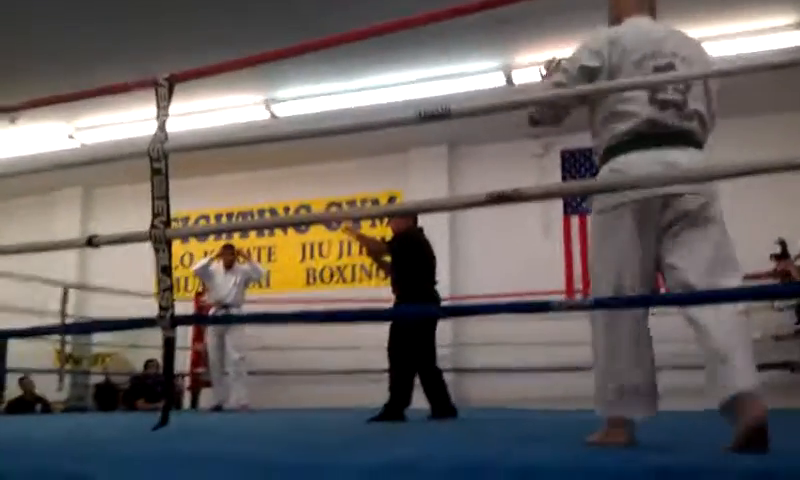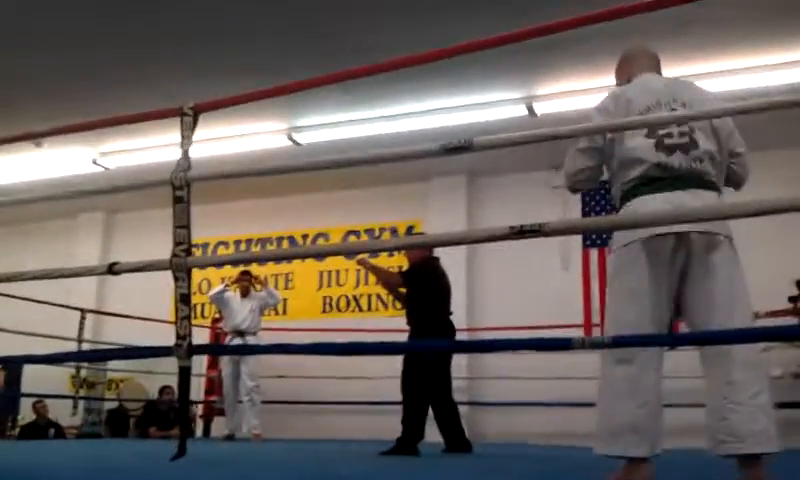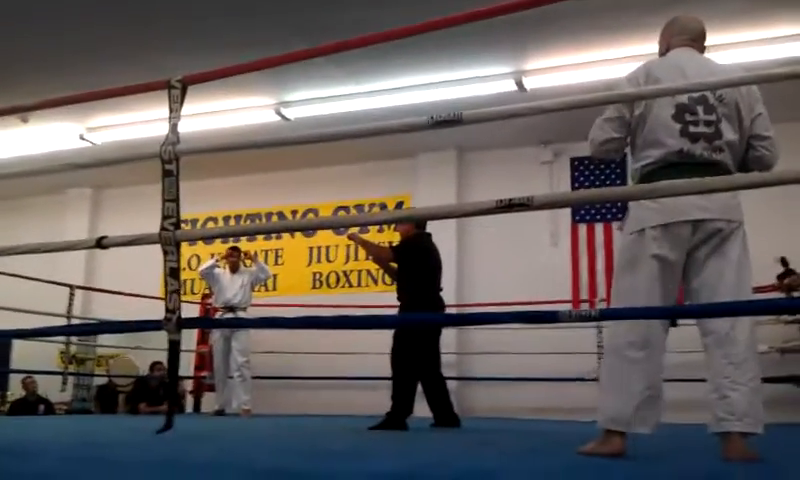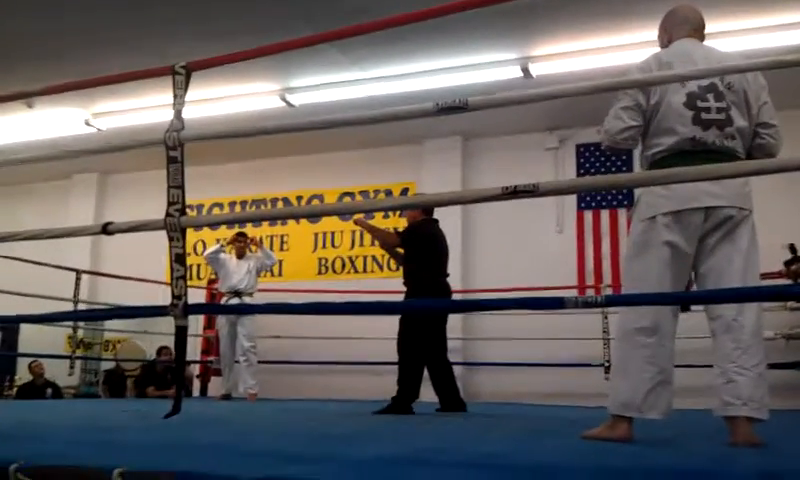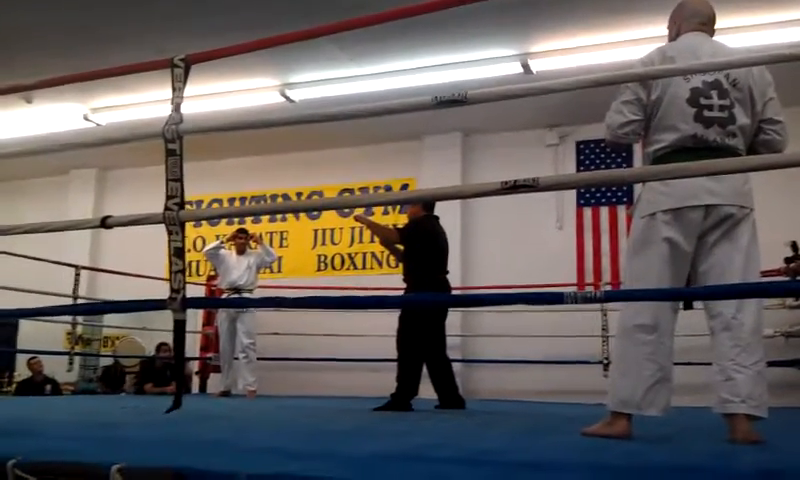
dt=0.7s
person 1, frame 1
left shoulder: (603, 45)
right shoulder: (693, 49)
left elbow: (544, 109)
left wrist: (553, 80)
left hip: (629, 174)
right hip: (687, 170)
left knee: (620, 302)
right knee: (710, 289)
left ankle: (620, 420)
right ankle: (746, 403)
person 1, frame 2
left shoulder: (614, 102)
right shoulder: (704, 98)
left elbow: (577, 176)
right elbow: (739, 171)
left wrist: (615, 165)
left hip: (645, 218)
right hip: (704, 215)
left knee: (632, 340)
right knee: (729, 335)
person 1, frame 3
left shoulder: (643, 77)
right shoulder: (738, 82)
left elbow: (602, 144)
right elbow: (764, 155)
left hip: (659, 205)
right hip: (719, 204)
left knee: (636, 320)
right knee: (728, 320)
left ankle: (615, 432)
right ankle: (735, 434)
person 1, frame 4
left shoulder: (651, 67)
right shoulder: (744, 71)
left elbow: (617, 135)
right elbow: (768, 142)
left hip: (671, 193)
right hip: (729, 193)
left knee: (647, 306)
right knee: (737, 305)
left ankle: (623, 417)
right ankle: (741, 419)
person 1, frame 5
left shoulder: (655, 61)
right shoulder: (750, 66)
left elbow: (619, 129)
right elbow: (774, 138)
left hip: (671, 189)
right hip: (730, 190)
left knee: (646, 303)
right knee: (736, 305)
left ankle: (621, 414)
right ankle: (741, 417)
person 2, frame 1
left shoulder: (409, 238)
right shoulder: (414, 242)
left elbow: (380, 247)
right elbow: (400, 272)
left wrist: (355, 233)
right wrist: (378, 260)
left hip: (414, 306)
right hip: (421, 307)
left knee: (402, 357)
right knee: (423, 359)
left ankle: (395, 409)
right ankle: (443, 407)
person 2, frame 2
left shoulder: (425, 268)
right shoulder: (431, 271)
left elbow: (396, 279)
right elbow: (416, 303)
left wrist: (368, 265)
right wrist: (393, 291)
left hip: (429, 338)
right hip: (436, 338)
left knee: (416, 389)
right knee: (438, 392)
left ankle: (408, 443)
right ankle: (457, 442)
person 2, frame 3
left shoulder: (416, 244)
right shoulder: (424, 246)
left elbow: (386, 254)
right elbow: (407, 278)
left wrist: (359, 240)
right wrist: (384, 266)
left hip: (418, 312)
right hip: (427, 312)
left knee: (405, 365)
right knee: (427, 368)
left ankle: (397, 418)
right ankle: (446, 417)
person 2, frame 4
left shoulder: (422, 230)
right shoulder: (432, 232)
left elbow: (392, 239)
right elbow: (414, 262)
left wrist: (365, 225)
right wrist: (390, 251)
left hip: (424, 297)
right hip: (434, 297)
left knee: (411, 349)
right knee: (434, 352)
left ankle: (403, 402)
right ankle: (452, 402)
person 2, frame 5
left shoulder: (422, 225)
right shoulder: (432, 228)
left elbow: (393, 235)
right elbow: (414, 259)
left wrist: (366, 221)
right wrist: (390, 247)
left hip: (423, 293)
right hip: (434, 294)
left knee: (410, 346)
right knee: (433, 348)
left ankle: (402, 399)
right ankle: (450, 398)
person 3, frame 1
left shoulder: (242, 271)
right shoulder: (213, 270)
left elbow: (259, 274)
right elbow: (197, 269)
left wrist: (247, 259)
right wrist: (213, 258)
left hip: (233, 316)
right hip: (215, 315)
left knee: (236, 359)
right knee: (215, 361)
left ankle: (240, 401)
right ankle: (220, 399)
person 3, frame 2
left shoulder: (259, 298)
right shoulder: (229, 298)
left elbow: (276, 300)
right elbow: (212, 296)
left wrist: (263, 285)
right wrist: (230, 284)
left hip: (249, 343)
right hip: (231, 343)
left knee: (250, 387)
right knee: (229, 388)
left ankle: (254, 429)
right ankle: (232, 428)
person 3, frame 3
left shoulder: (249, 274)
right shoulder: (218, 274)
left elbow: (266, 274)
right elbow: (202, 271)
left wrist: (254, 260)
right wrist: (219, 259)
left hip: (240, 319)
right hip: (221, 319)
left knee: (241, 363)
right knee: (220, 365)
left ankle: (244, 405)
right ankle: (221, 404)
person 3, frame 4
left shoulder: (255, 260)
right shoulder: (224, 260)
left elbow: (272, 261)
right elbow: (208, 255)
left wrist: (260, 246)
right wrist: (225, 244)
left hip: (245, 305)
right hip: (227, 304)
left knee: (247, 347)
right knee: (226, 349)
left ankle: (250, 389)
right ankle: (227, 389)
person 3, frame 5
left shoulder: (255, 256)
right shoulder: (224, 256)
left elbow: (272, 258)
right elbow: (207, 251)
left wrist: (260, 243)
right wrist: (225, 241)
left knee: (247, 344)
right knee: (225, 346)
left ankle: (250, 386)
right ankle: (226, 386)
